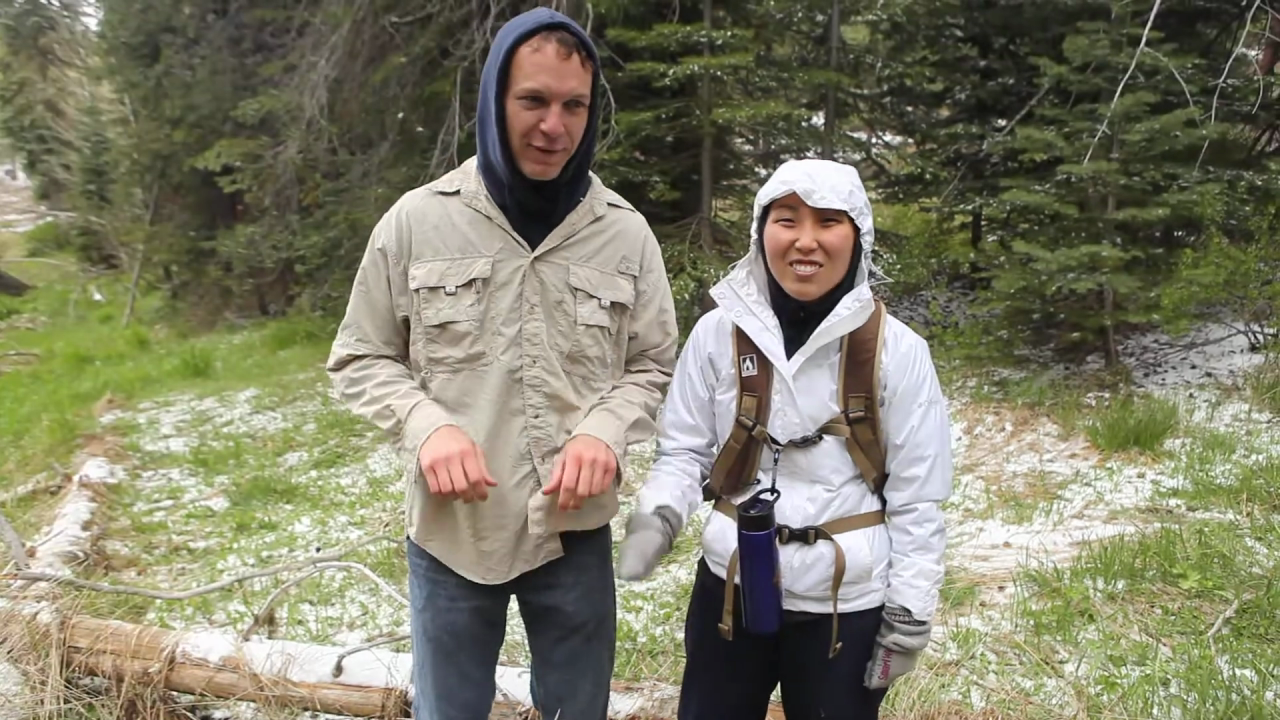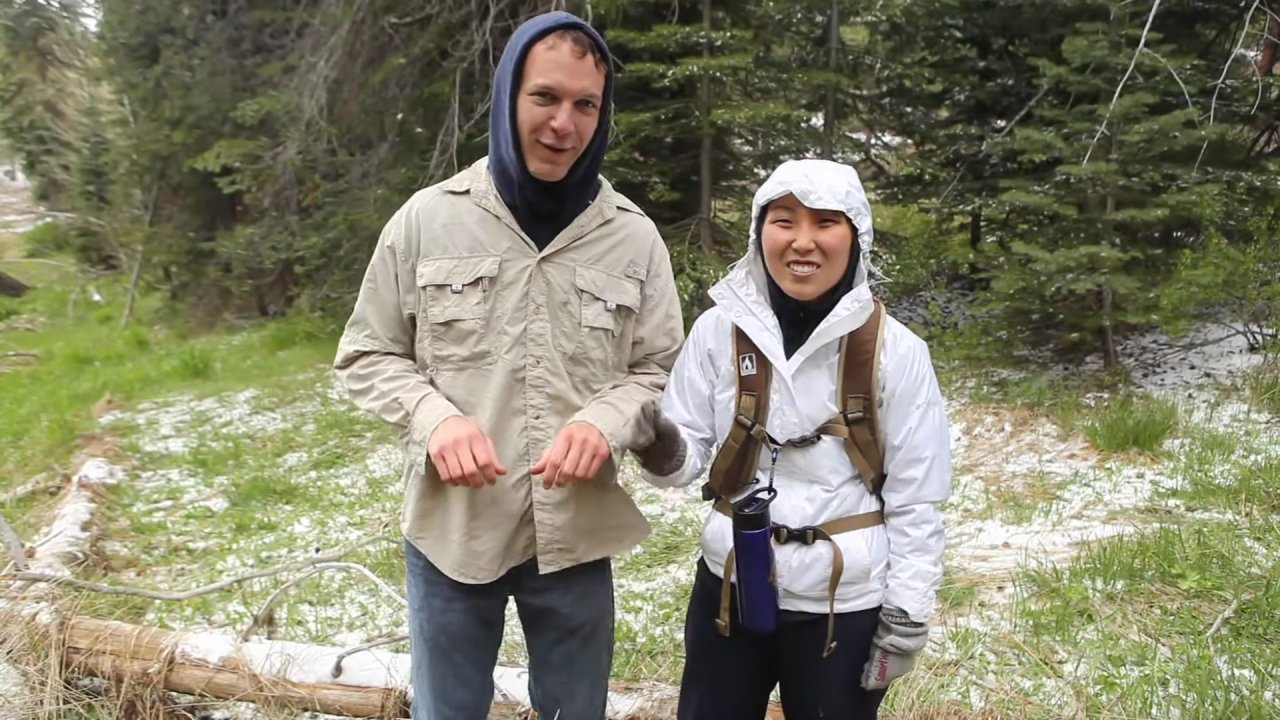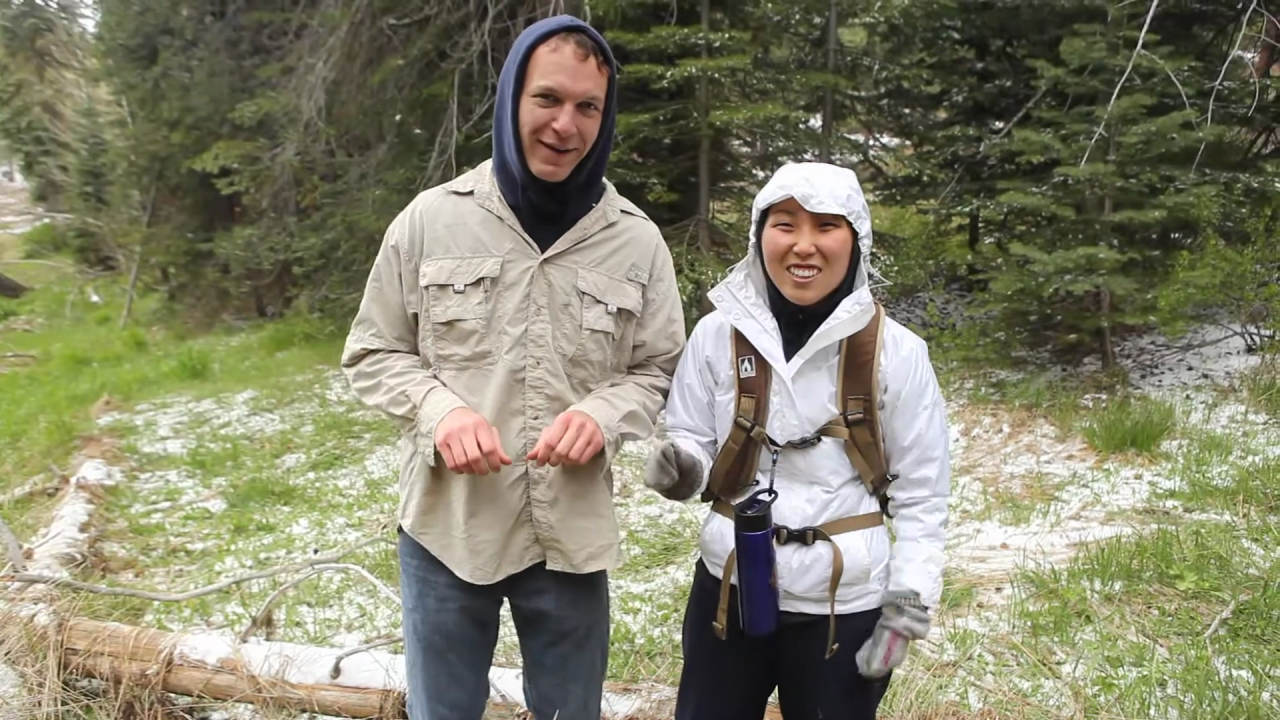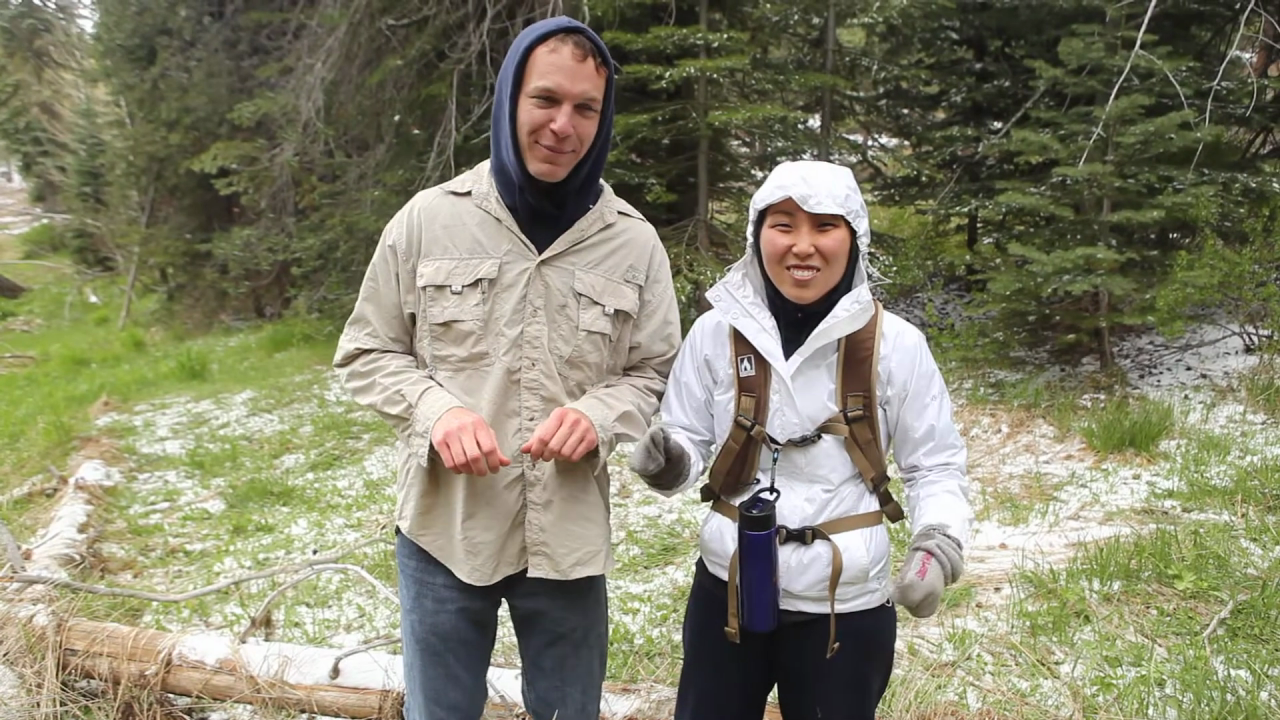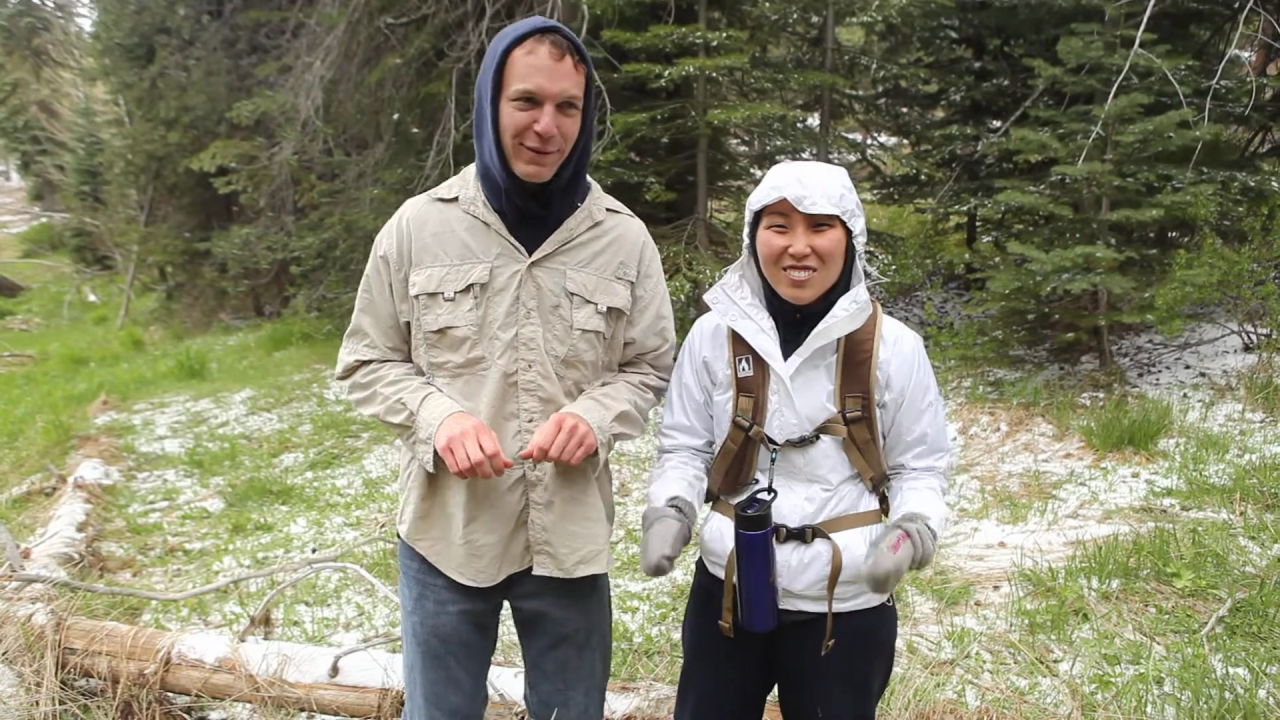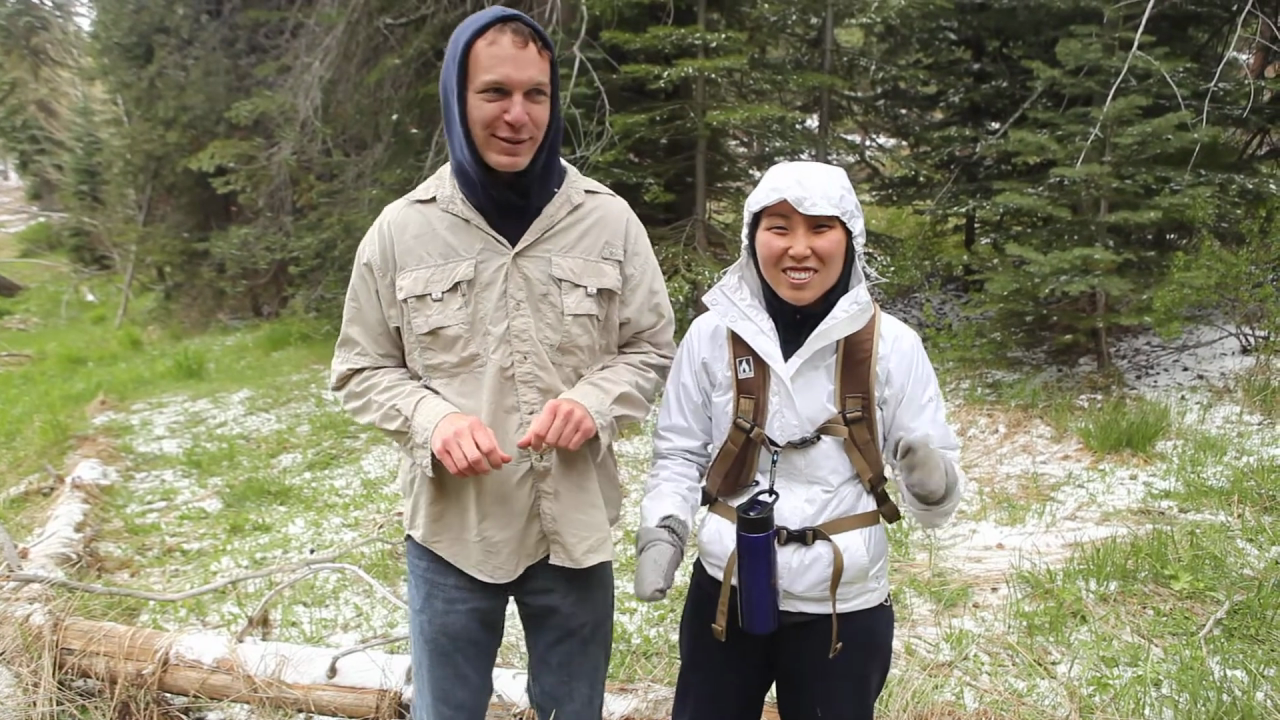
dt=0.2s
person 1, frame 1
left shoulder: (625, 233)
right shoulder: (416, 220)
left elbow: (655, 367)
right elbow: (360, 357)
left wrist: (607, 432)
right wrist: (426, 426)
left hip: (576, 530)
right hip: (452, 531)
person 1, frame 2
left shoulder: (633, 237)
right shoulder: (427, 218)
left elbow: (660, 370)
right elbow: (367, 355)
left wrist: (606, 424)
right wrist: (433, 416)
left hip: (576, 533)
right hip: (448, 528)
person 1, frame 3
left shoulder: (635, 241)
right shoulder: (430, 219)
left elbow: (660, 373)
right elbow: (372, 352)
left wrist: (602, 416)
right wrist: (439, 408)
left hip: (570, 531)
right hip: (444, 527)
person 1, frame 4
left shoulder: (634, 242)
right shoulder: (427, 219)
left elbow: (655, 375)
right elbow: (366, 351)
left wrist: (596, 415)
right wrist: (437, 409)
left hip: (567, 532)
right hip: (443, 529)
person 1, frame 5
left shoulder: (624, 238)
right shoulder: (418, 227)
left elbow: (650, 371)
right elbow: (367, 363)
left wrist: (595, 417)
right wrist: (438, 417)
left hip: (568, 534)
right hip: (444, 531)
person 1, frame 6
left shoulder: (608, 221)
right shoulder: (400, 230)
left elbow: (651, 350)
right elbow: (362, 368)
left wrist: (594, 402)
right wrist: (432, 418)
left hip: (573, 525)
right hip: (451, 530)
person 2, frame 1
left shoulder: (896, 350)
right shoulder: (719, 332)
left elbow: (917, 497)
right elbow: (686, 449)
left wrist: (909, 618)
right wrist: (660, 515)
left hip: (846, 602)
right hip: (730, 586)
person 2, frame 2
left shoulder: (895, 349)
right shoulder: (720, 329)
left elbow: (916, 498)
right elbow: (688, 446)
left wrist: (906, 617)
right wrist: (664, 450)
left hip: (845, 602)
right hip: (731, 586)
person 2, frame 3
left shoulder: (894, 351)
right shoulder: (719, 333)
left elbow: (920, 486)
right elbow: (692, 443)
left wrist: (907, 604)
right wrist: (680, 470)
left hip: (845, 602)
right hip: (730, 586)
person 2, frame 4
left shoulder: (894, 344)
right shoulder: (717, 331)
left elbow: (935, 465)
right elbow: (687, 439)
left wrist: (938, 544)
right wrist: (668, 458)
left hip: (846, 602)
right hip: (729, 586)
person 2, frame 5
left shoulder: (892, 346)
right shoulder: (716, 332)
left elbow: (920, 466)
right elbow: (686, 447)
left wrist: (911, 533)
right wrist: (670, 508)
left hip: (846, 601)
right hip: (729, 587)
person 2, frame 6
left shoulder: (891, 345)
right shoulder: (713, 333)
left elbow: (933, 471)
right elbow: (679, 453)
left wrist: (931, 481)
right wrist: (662, 532)
left hip: (843, 604)
right hip: (726, 589)
